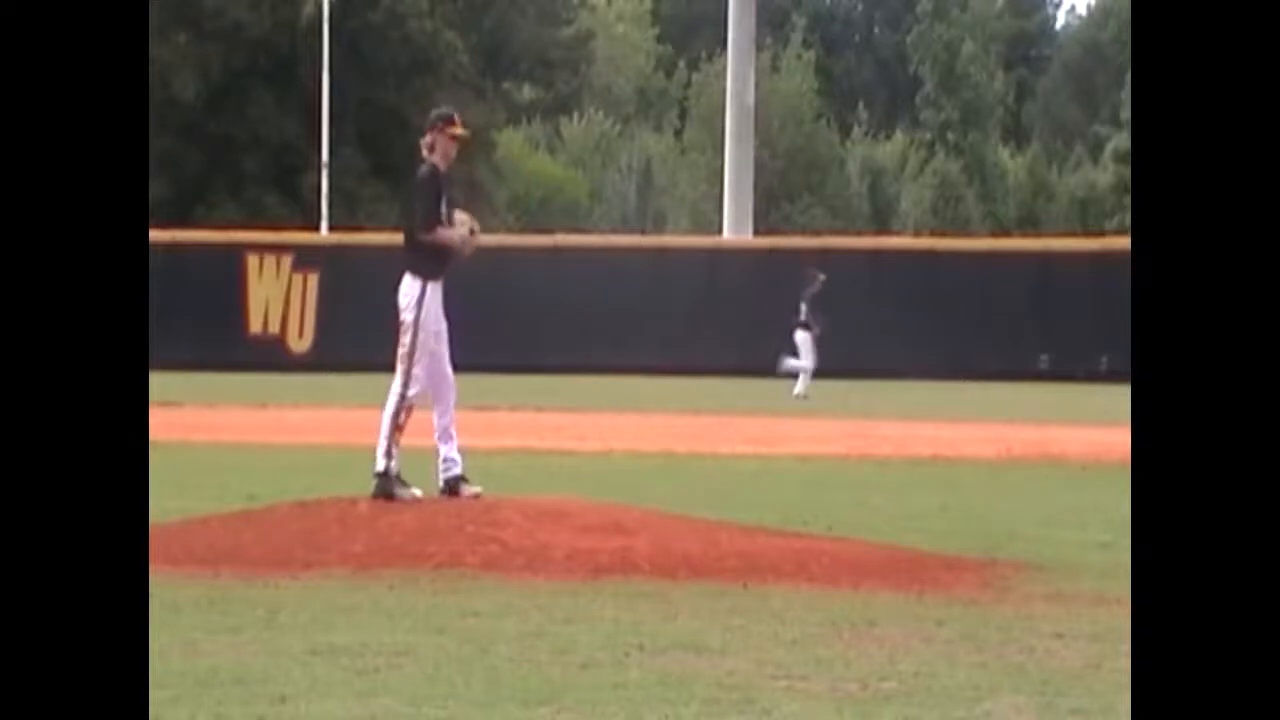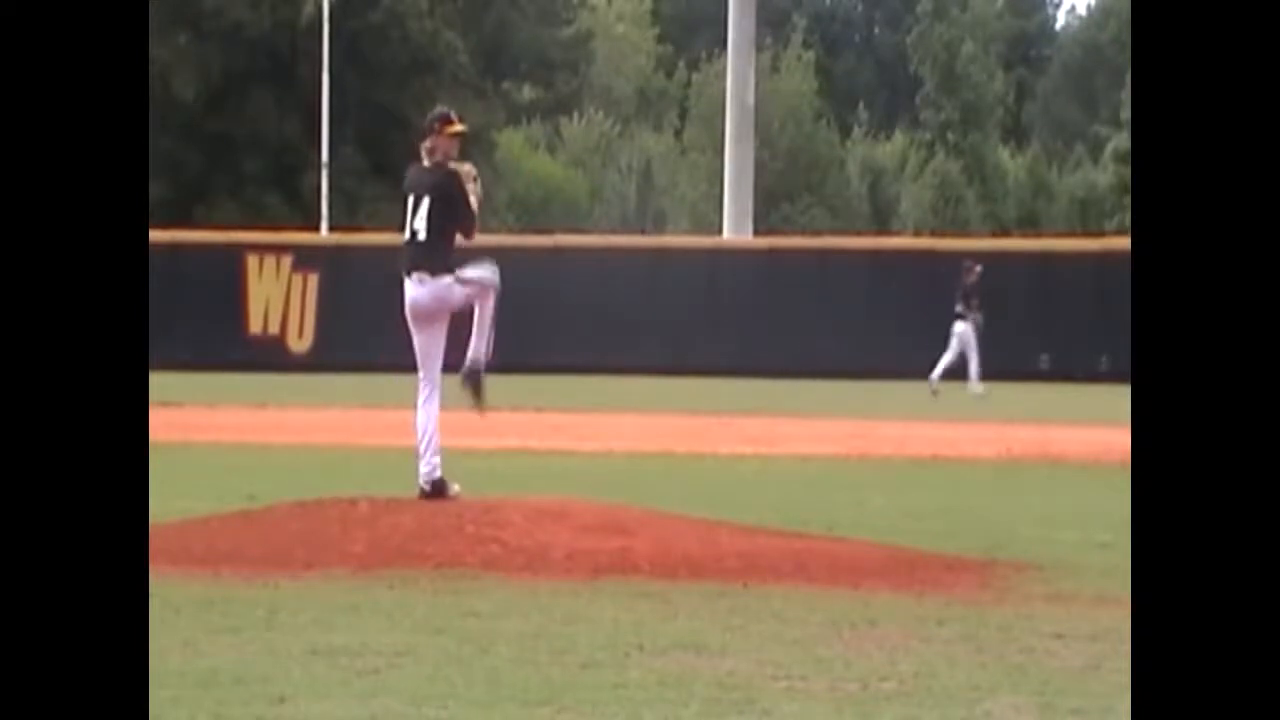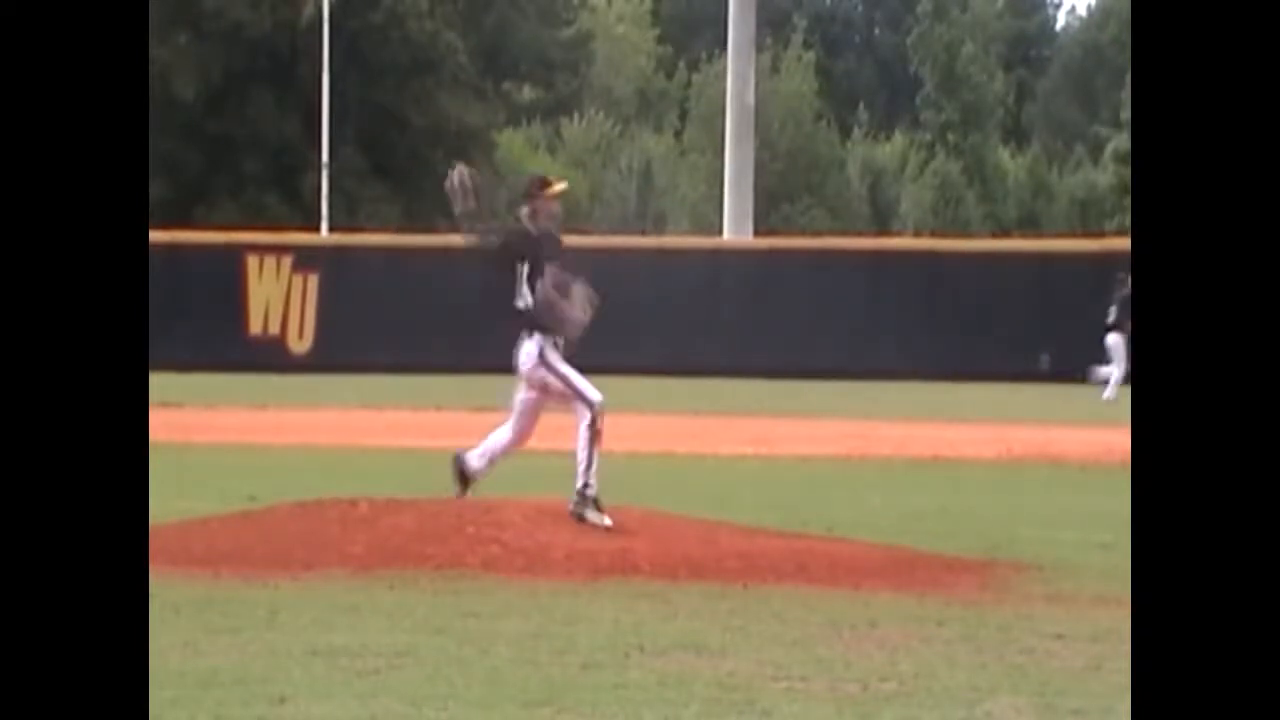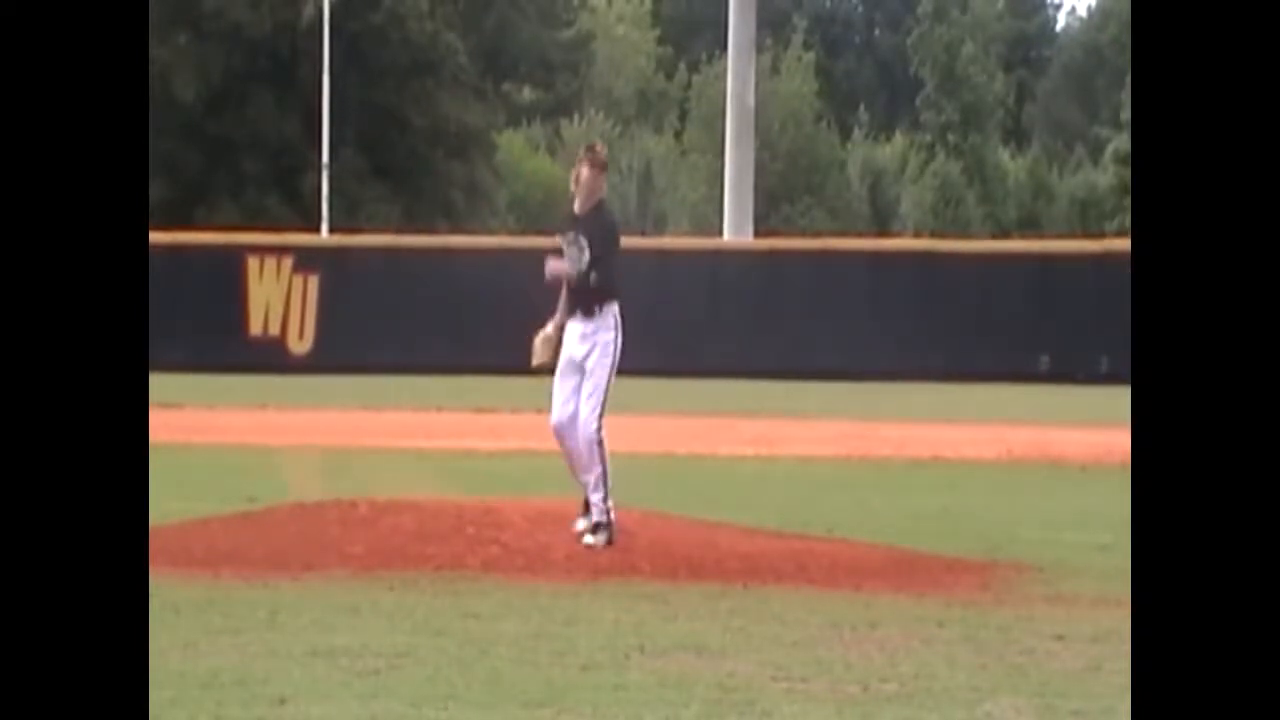
dt=1s
person 1, frame 1
left shoulder: (440, 178)
right shoulder: (426, 176)
right elbow: (424, 232)
left wrist: (457, 235)
right wrist: (458, 237)
left hip: (432, 287)
right hip: (420, 287)
left knee: (443, 383)
right knee: (409, 382)
left ankle: (450, 473)
right ankle: (385, 472)
person 1, frame 2
left shoulder: (412, 175)
right shoulder: (448, 178)
right elbow: (468, 230)
right wrist: (473, 195)
left hip: (412, 288)
right hip: (441, 284)
left knee: (428, 383)
right knee: (489, 276)
left ankle: (430, 475)
right ankle: (474, 365)
person 1, frame 3
left shoulder: (518, 239)
right shoulder: (543, 243)
left elbow: (489, 242)
left hip: (534, 349)
right hip: (540, 350)
left knee: (518, 431)
right knee: (591, 405)
left ankle: (469, 465)
right ankle: (585, 497)
person 1, frame 4
left shoulder: (605, 223)
right shoulder: (570, 220)
left elbow: (598, 278)
left wrist: (563, 269)
right wrist: (558, 318)
left hip: (603, 325)
right hip: (575, 326)
left knee: (589, 425)
right knee: (561, 421)
left ankle: (602, 517)
right ankle: (591, 497)
